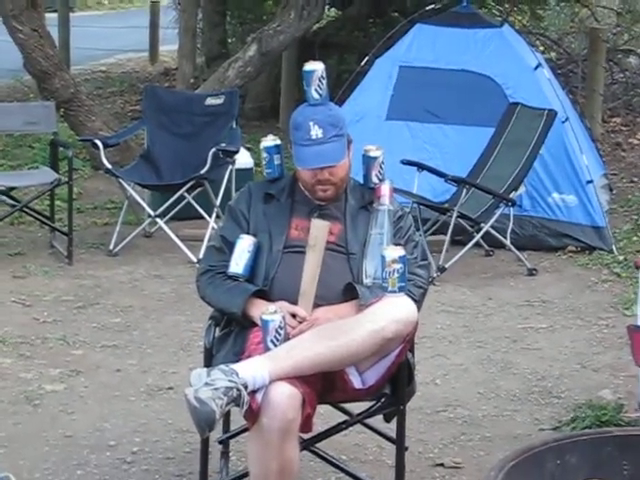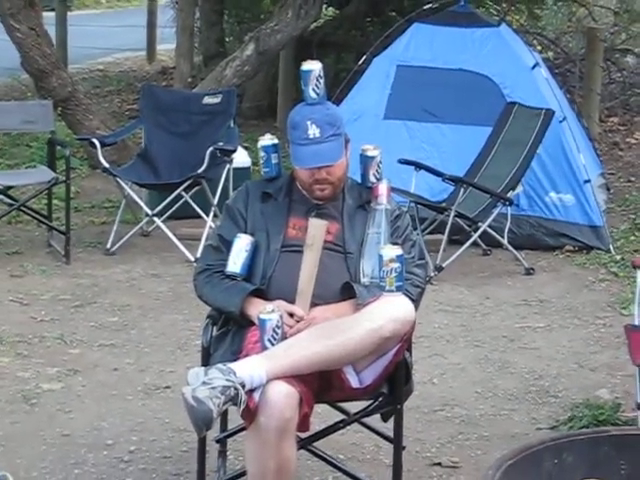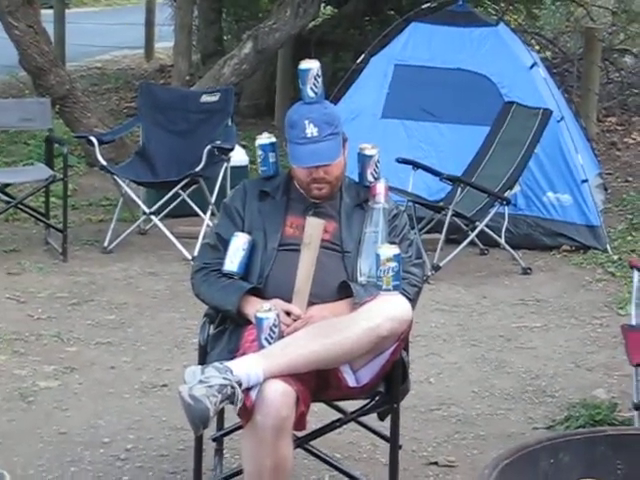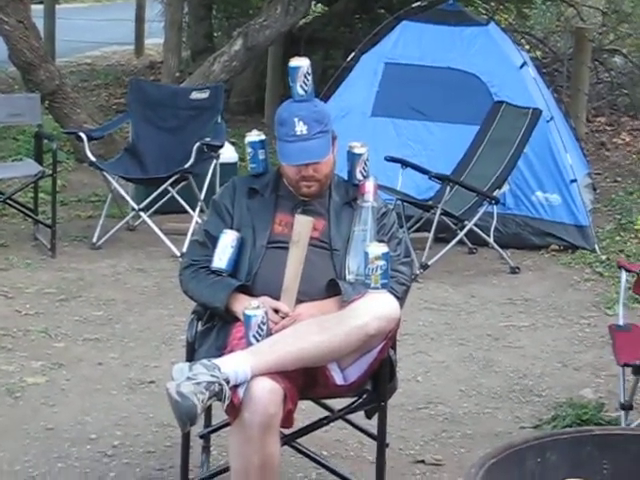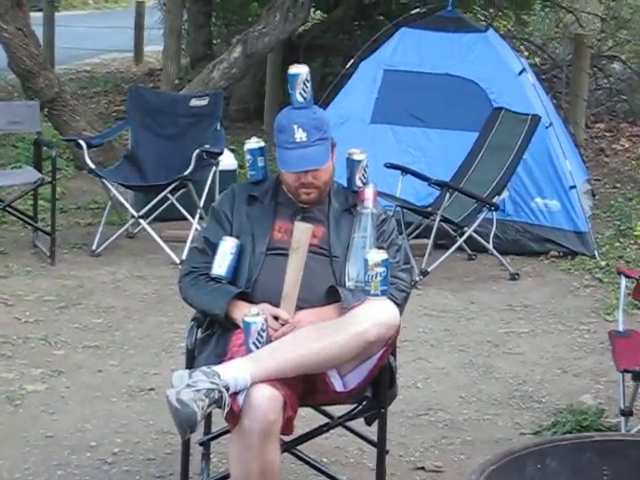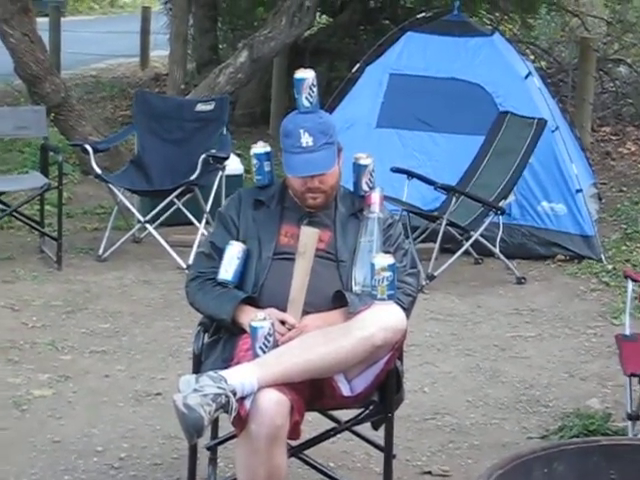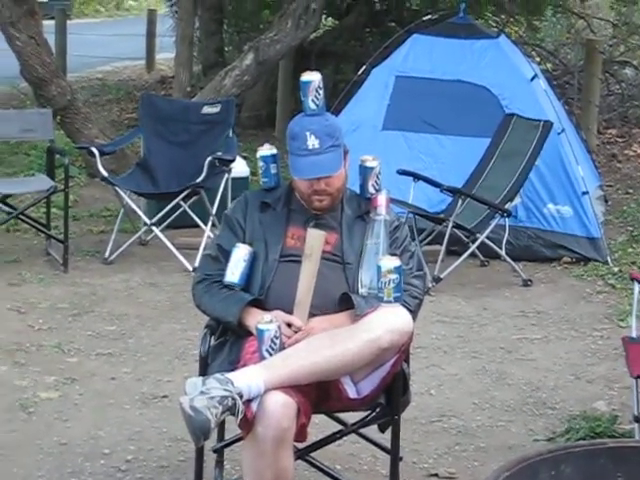
dt=0.1s
person 1, frame 1
right shoulder: (257, 200)
left elbow: (414, 283)
right elbow: (211, 275)
left wrist: (343, 313)
right wrist: (258, 308)
left hip: (357, 352)
right hip: (275, 342)
left knee: (400, 313)
right knee: (279, 403)
left ankle: (239, 377)
person 1, frame 2
right shoulder: (254, 200)
left elbow: (412, 282)
right elbow: (208, 274)
left wrist: (341, 312)
right wrist: (255, 307)
left hip: (354, 352)
right hip: (273, 341)
left knee: (398, 312)
right knee: (276, 402)
left ankle: (237, 377)
person 1, frame 3
right shoulder: (251, 198)
left elbow: (409, 281)
right elbow: (205, 273)
left wrist: (338, 311)
right wrist: (252, 305)
left hip: (351, 350)
right hip: (270, 338)
left knee: (396, 311)
right knee: (272, 401)
left ankle: (233, 375)
person 1, frame 4
right shoulder: (241, 195)
left elbow: (397, 280)
right elbow: (194, 270)
left wrist: (325, 309)
right wrist: (240, 302)
left hip: (339, 348)
right hip: (257, 336)
left knee: (383, 309)
right knee: (261, 397)
left ankle: (221, 373)
person 1, frame 5
right shoulder: (240, 202)
left elbow: (397, 286)
right elbow: (193, 277)
left wrist: (325, 317)
right wrist: (240, 309)
left hip: (339, 355)
right hip: (257, 343)
left knee: (383, 316)
right knee: (260, 405)
left ankle: (221, 380)
person 1, frame 6
right shoulder: (247, 207)
left elbow: (403, 291)
right elbow: (200, 282)
left wrist: (331, 321)
right wrist: (247, 314)
left hip: (346, 358)
right hip: (265, 347)
left knee: (389, 320)
right knee: (267, 409)
left ankle: (227, 384)
person 1, frame 7
right shoulder: (253, 210)
left elbow: (410, 293)
right elbow: (207, 284)
left wrist: (338, 324)
right wrist: (253, 317)
left hip: (352, 362)
right hip: (272, 350)
left knee: (396, 323)
right knee: (274, 412)
left ankle: (234, 386)
